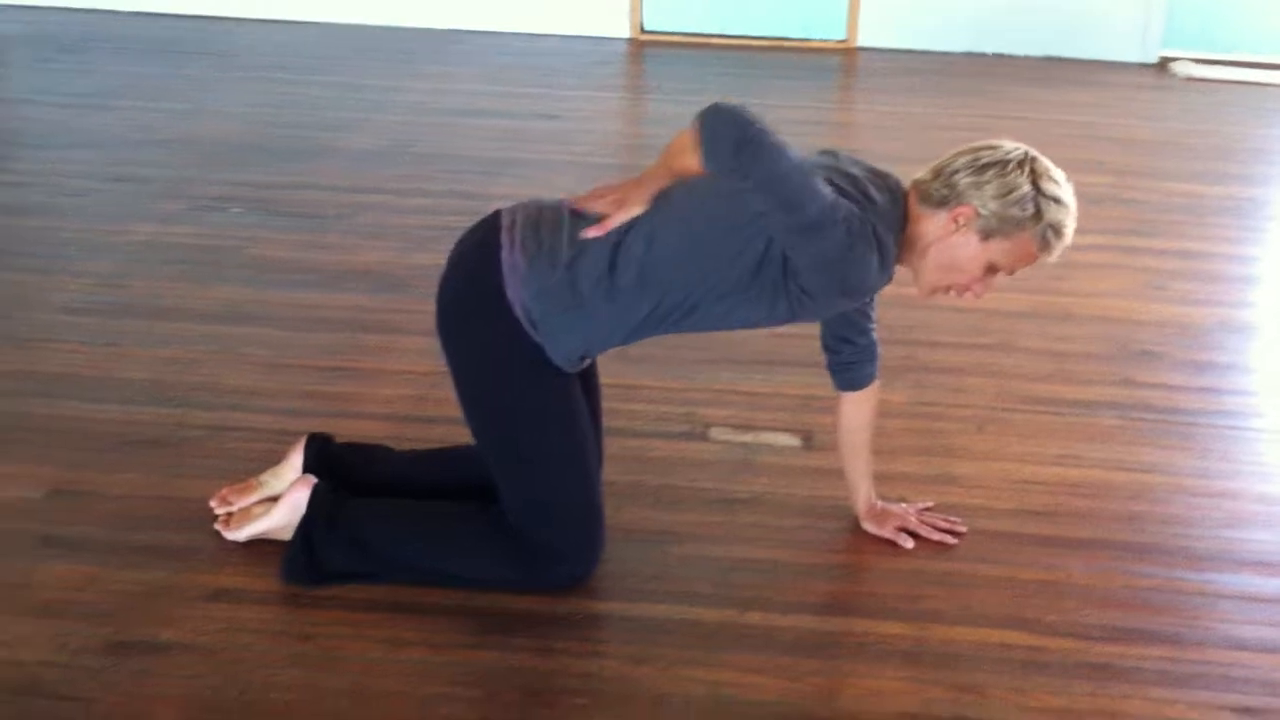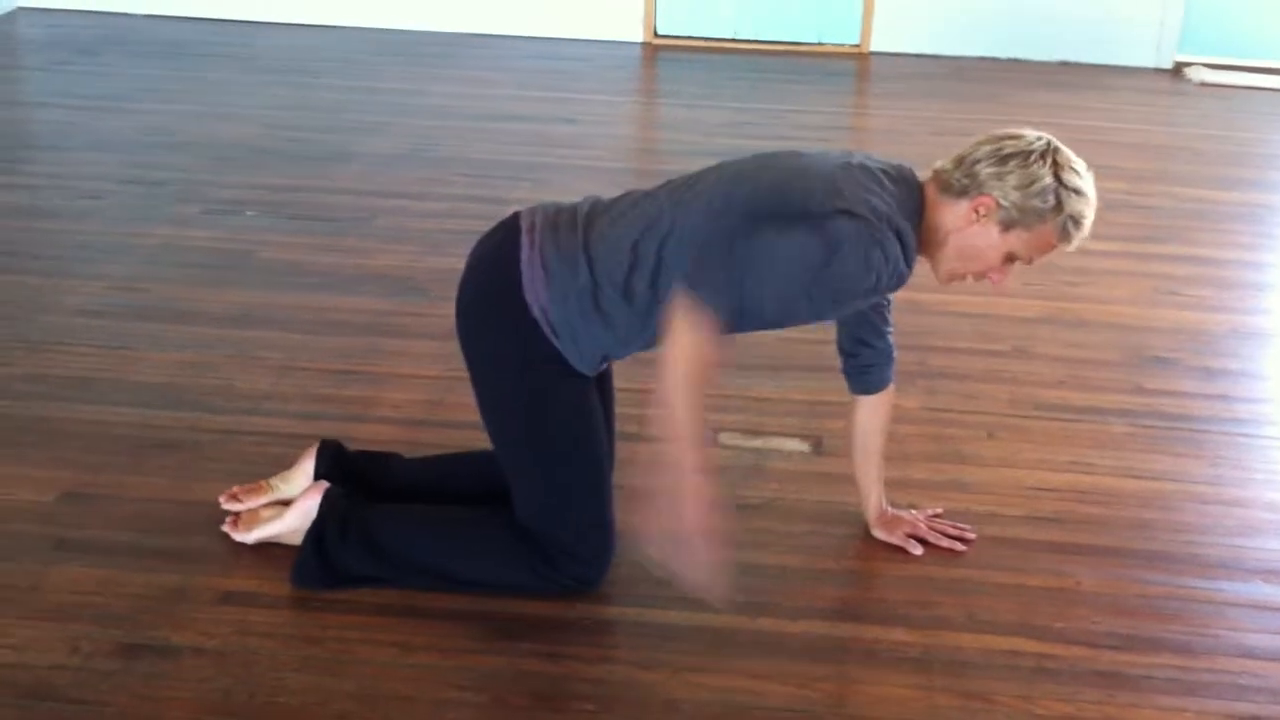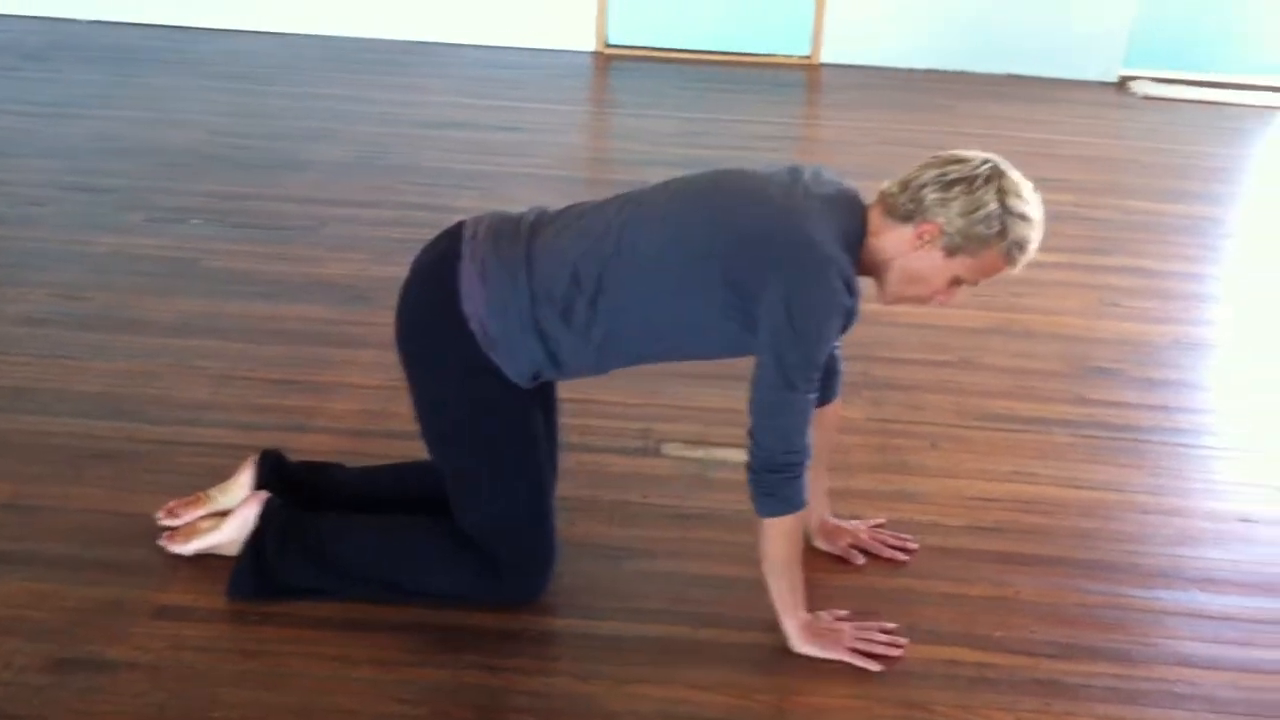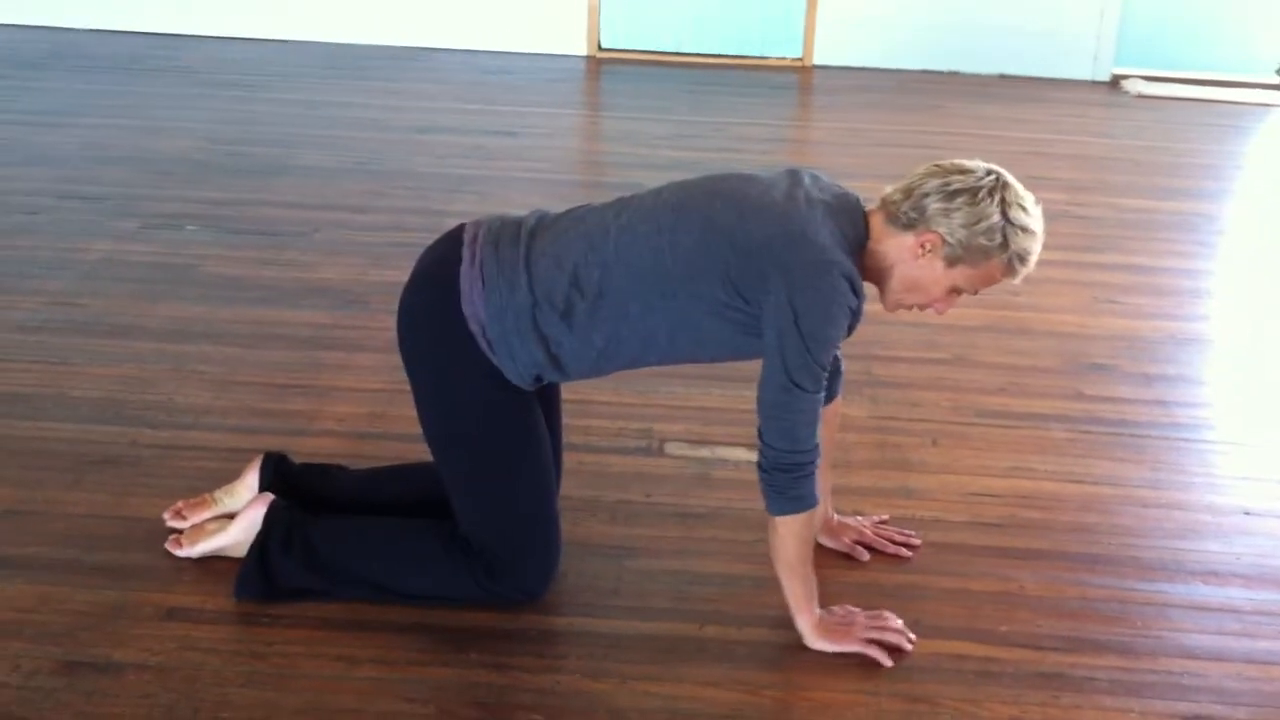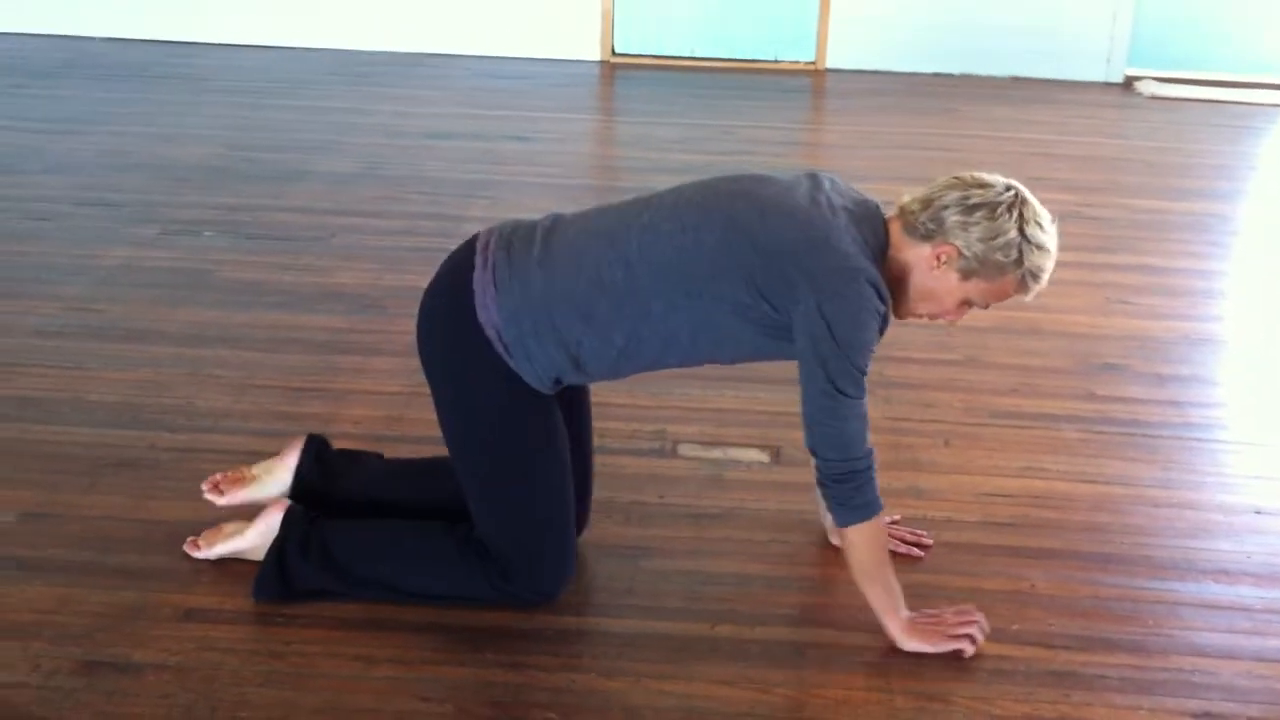
dt=0.4s
person 1, frame 1
left shoulder: (871, 207)
right shoulder: (852, 244)
left elbow: (852, 355)
right elbow: (730, 129)
left wrist: (866, 501)
right wrist: (646, 191)
left hip: (533, 285)
right hip: (505, 303)
left knee: (554, 477)
right knee: (561, 552)
left ankle: (323, 466)
right ankle: (314, 520)
person 1, frame 2
left shoulder: (886, 203)
right shoulder: (872, 243)
left elbow: (868, 356)
right elbow: (708, 274)
left wrist: (877, 507)
right wrist: (683, 465)
left hip: (559, 284)
right hip: (528, 304)
left knee: (562, 481)
right knee: (572, 555)
left ankle: (336, 471)
right ankle: (326, 524)
person 1, frame 3
left shoulder: (831, 211)
right shoulder: (817, 270)
left elbow: (818, 376)
right elbow: (775, 460)
left wrist: (822, 519)
right wrist: (796, 623)
left hip: (493, 289)
right hip: (466, 319)
left knee: (506, 494)
right knee: (513, 567)
left ankle: (276, 482)
right ankle: (266, 534)
person 1, frame 4
left shoulder: (833, 216)
right shoulder: (820, 274)
left elbow: (820, 375)
right elbow: (787, 457)
left wrist: (825, 516)
right wrist: (810, 620)
left hip: (495, 291)
right hip: (465, 322)
left knee: (509, 494)
right knee: (516, 567)
left ankle: (279, 484)
right ankle: (270, 538)
person 1, frame 5
left shoulder: (851, 221)
right shoulder: (846, 283)
left elbow: (835, 398)
right elbow: (843, 465)
left wrist: (851, 522)
right wrist: (901, 625)
left hip: (516, 298)
right hip: (483, 329)
left knee: (553, 510)
right knee: (530, 570)
left ankle: (312, 473)
right ankle: (288, 541)
